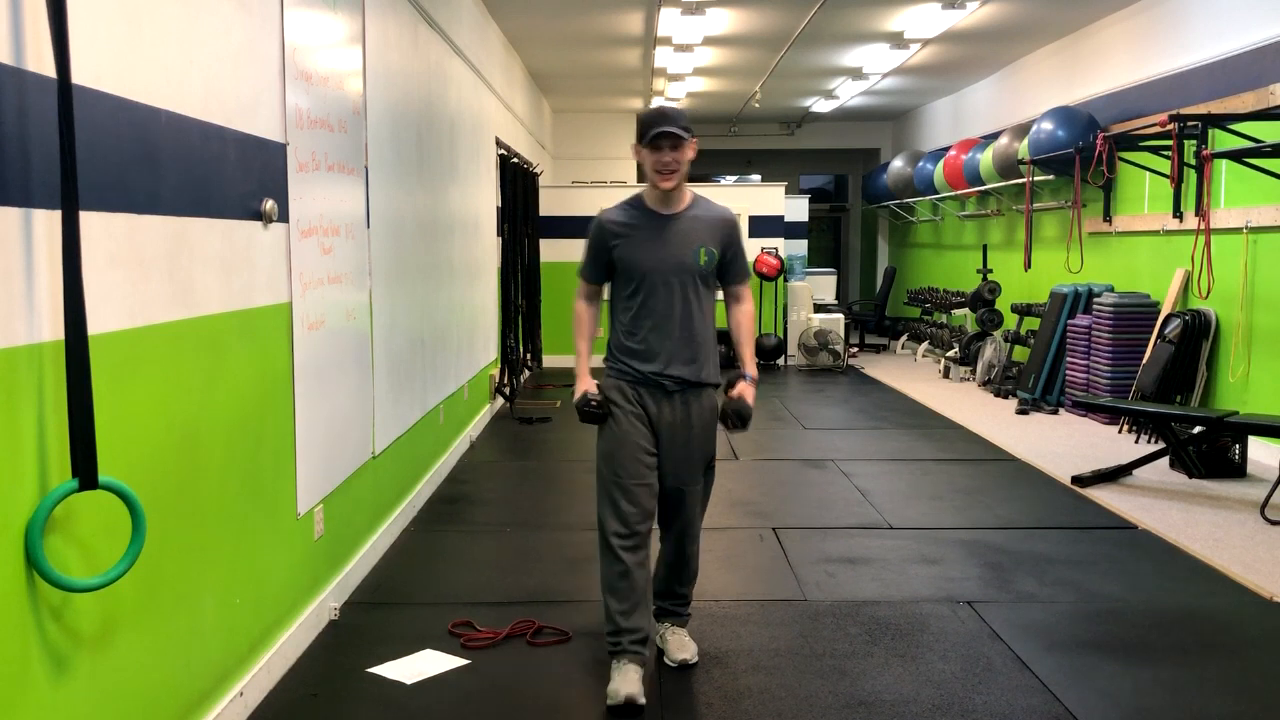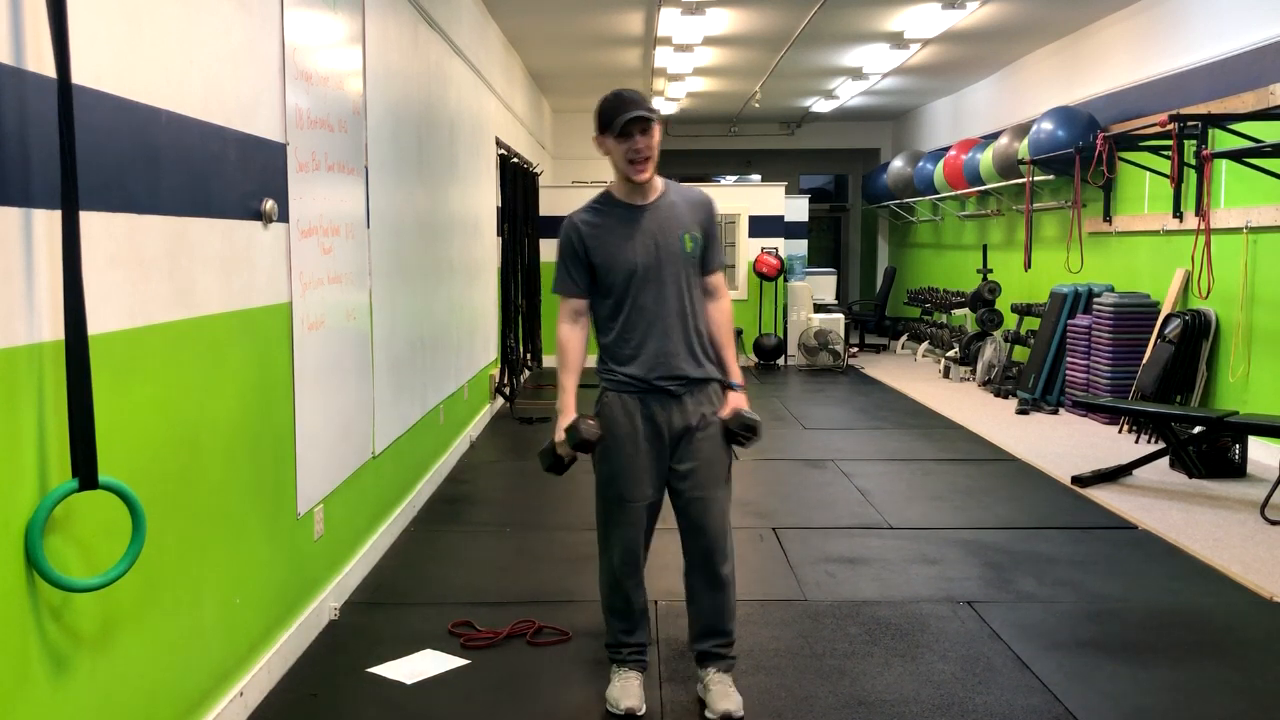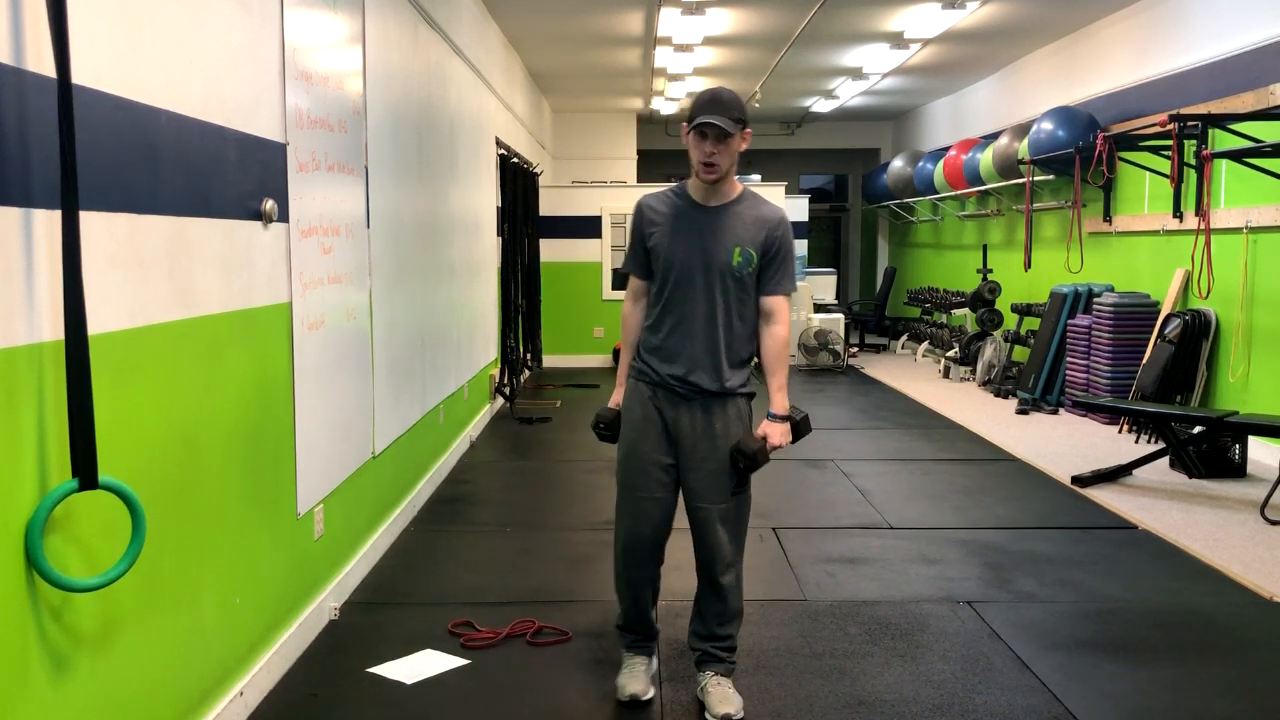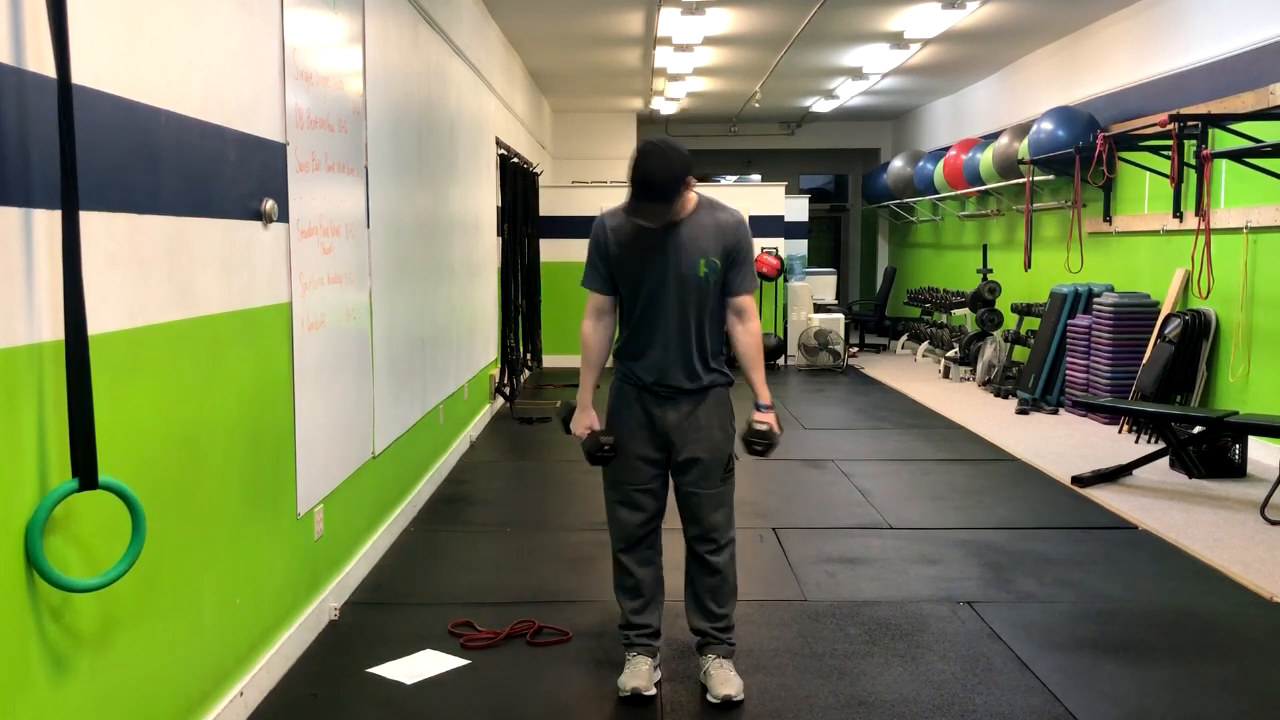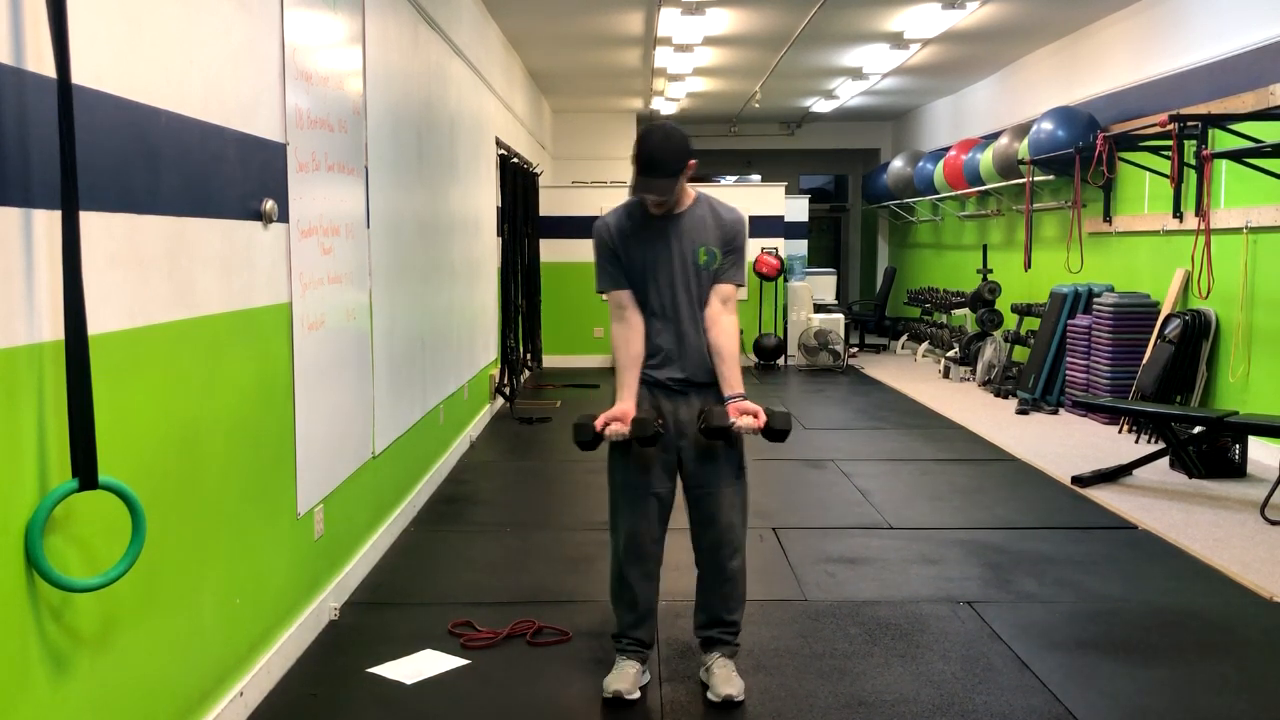
dt=1s
person 1, frame 1
left shoulder: (719, 223)
right shoulder: (612, 224)
left elbow: (738, 297)
right elbow: (587, 295)
left wrist: (748, 372)
right wrist: (583, 369)
left hip: (694, 392)
right hip: (627, 391)
left knee: (684, 519)
right knee: (625, 524)
left ankle: (671, 618)
right ankle: (626, 654)
person 1, frame 2
left shoulder: (696, 207)
right shoulder: (584, 227)
left elbow: (714, 297)
right elbow: (572, 318)
left wrist: (734, 383)
right wrist: (566, 410)
left hip: (699, 396)
right hip: (626, 403)
left knee: (711, 538)
right knee: (624, 541)
left ankle: (715, 665)
right ankle: (627, 660)
person 1, frame 3
left shoulder: (768, 223)
right shoulder: (652, 212)
left elbow: (774, 319)
right elbow: (637, 300)
left wrist: (778, 410)
right wrist: (621, 383)
left hip: (722, 406)
right hip: (650, 398)
left knee: (720, 546)
right knee: (638, 535)
left ankle: (715, 666)
right ankle: (638, 649)
person 1, frame 4
left shoulder: (727, 227)
right shoulder: (610, 230)
left elbow: (742, 316)
right elbow: (599, 317)
left wrist: (763, 401)
right wrist: (585, 403)
left hip: (704, 399)
right hip: (633, 399)
left knee: (711, 531)
right knee: (633, 530)
left ankle: (716, 649)
right ankle: (642, 647)
person 1, frame 5
left shoulder: (725, 223)
right shoulder: (613, 229)
left elbow: (721, 312)
right elbow: (626, 318)
left wrist: (734, 396)
right wrist: (626, 400)
left hip: (707, 396)
right hip: (646, 396)
left knee: (722, 535)
right knee: (634, 537)
left ankle: (718, 651)
right ankle: (632, 652)
